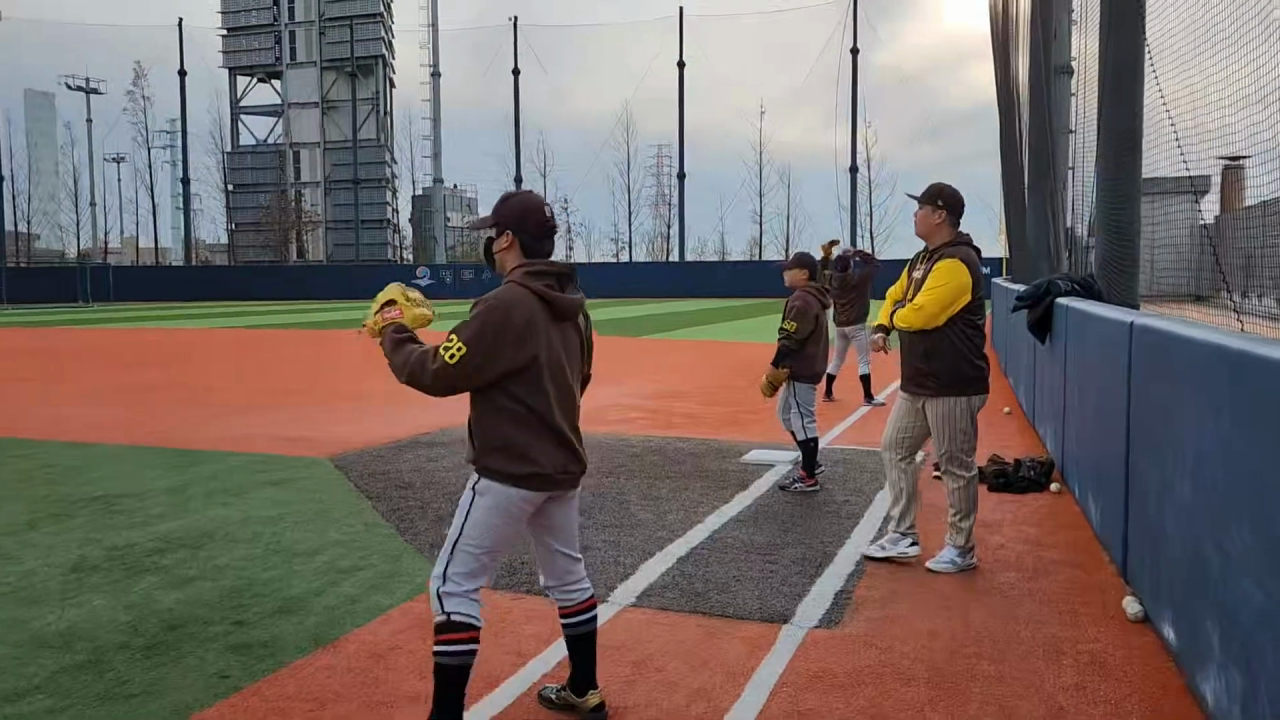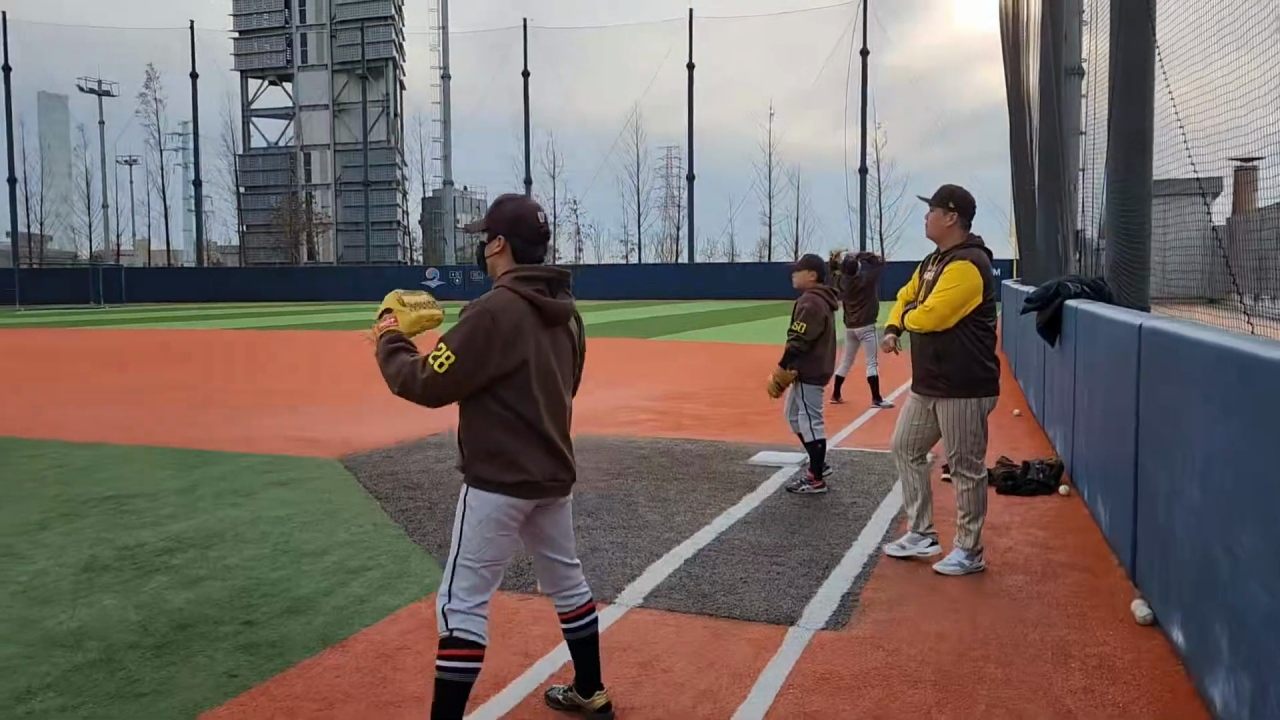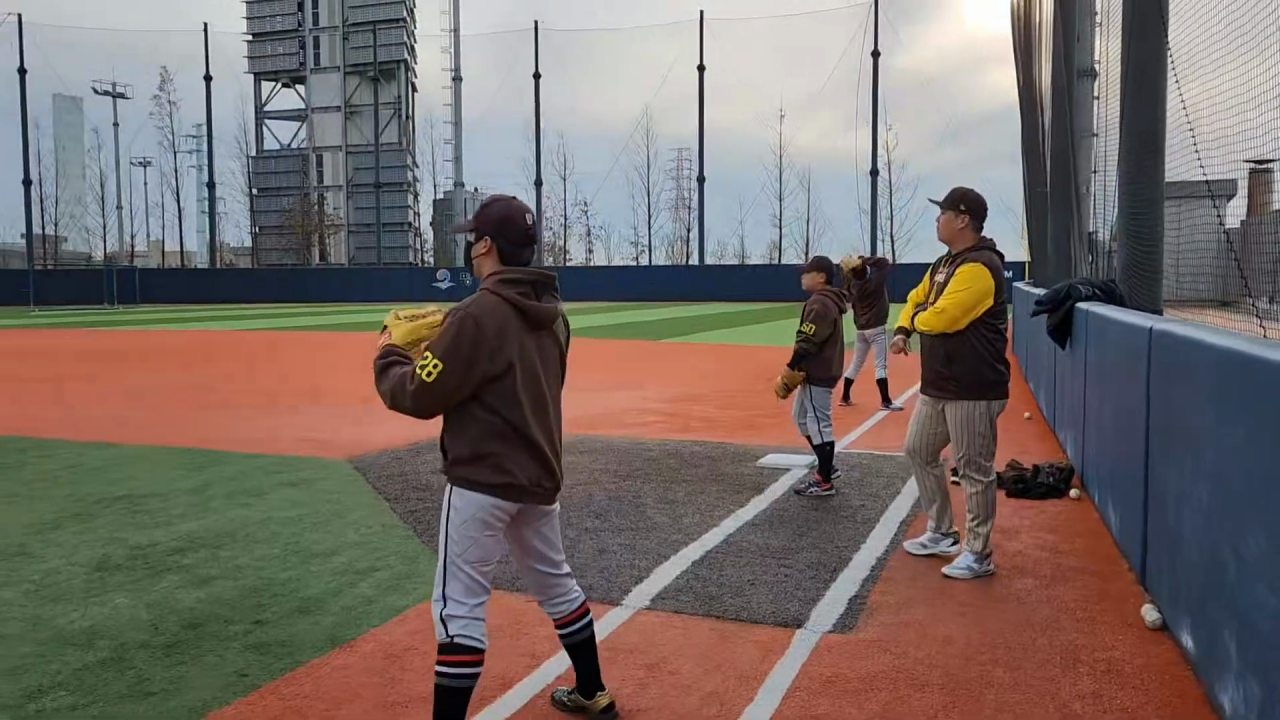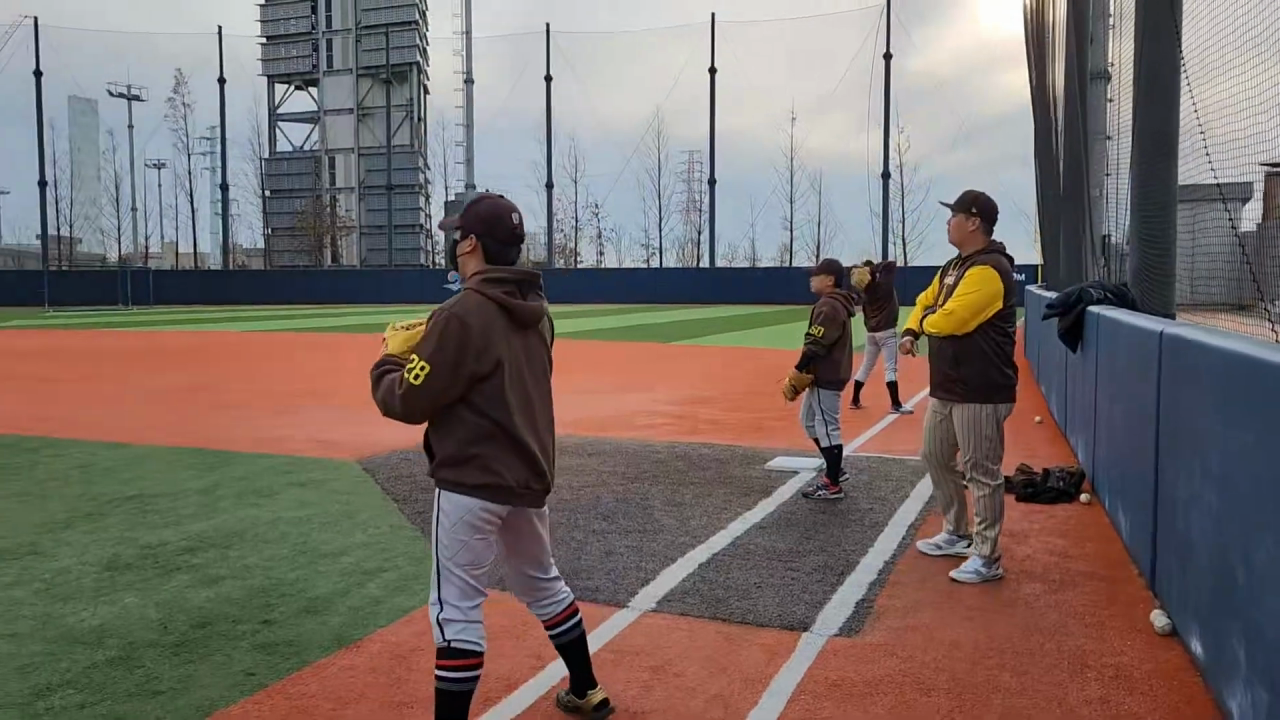
dt=0.1s
person 1, frame 1
left shoulder: (503, 306)
right shoulder: (573, 305)
left elbow: (438, 375)
left wrist: (393, 335)
left hip: (507, 472)
right hip: (561, 467)
left knee: (455, 588)
right knee: (568, 575)
person 1, frame 2
left shoulder: (493, 310)
right shoulder: (566, 311)
left elbow: (429, 385)
left wrist: (390, 343)
left hip: (497, 481)
right hip: (552, 474)
left knee: (462, 604)
right knee: (566, 581)
person 1, frame 3
left shoulder: (476, 315)
right shoulder: (552, 313)
left elbow: (417, 397)
left wrist: (390, 354)
left hip: (482, 483)
right hip: (540, 478)
left knee: (459, 608)
right knee: (555, 583)
person 1, frame 4
left shoulder: (460, 314)
right shoulder: (535, 312)
left elbow: (409, 402)
left wrist: (387, 362)
left hip: (470, 485)
right hip: (529, 479)
left knee: (455, 611)
right knee: (543, 585)
person 2, frame 1
left shoulder: (957, 263)
right shoulder: (922, 260)
left elbow: (920, 315)
right elbow: (895, 296)
left wrist: (895, 315)
right wrist: (882, 328)
left hip: (953, 386)
right hip: (917, 383)
left knee: (956, 466)
right knee: (896, 448)
left ankle: (961, 548)
right ankle: (902, 535)
person 2, frame 2
left shoulder: (968, 265)
right shoulder: (933, 262)
left elbow: (931, 316)
right elbow: (906, 297)
left wrist: (907, 316)
right wrist: (892, 329)
left hip: (964, 387)
right hip: (927, 384)
left knee: (966, 468)
right knee: (905, 448)
left ankle: (970, 550)
right ankle: (921, 534)
person 2, frame 3
left shoulder: (980, 267)
right shoulder: (944, 264)
left elbow: (940, 318)
right elbow: (916, 300)
left wrist: (916, 319)
right wrist: (903, 330)
left hip: (973, 389)
right hip: (937, 386)
left knee: (974, 470)
right knee: (918, 453)
left ankle: (978, 554)
right ankle: (941, 533)
person 2, frame 4
left shoulder: (989, 270)
right shoulder: (954, 266)
left elbow: (949, 320)
right elbow: (925, 302)
left wrist: (925, 321)
right wrist: (911, 332)
left hip: (980, 392)
right hip: (946, 389)
left knee: (981, 474)
right knee: (935, 458)
left ankle: (987, 558)
right ankle: (957, 534)
person 3, frame 1
left shoulder: (801, 300)
right shoulder: (814, 298)
left elbow: (790, 338)
left wrist: (774, 366)
right wrist: (782, 366)
left hip: (801, 370)
right hip: (803, 367)
left knee: (803, 420)
right knee: (787, 414)
left ankle: (808, 477)
right ankle: (810, 463)
person 3, frame 2
left shoulder: (810, 301)
right shoulder: (821, 300)
left elbow: (799, 340)
left wrist: (782, 366)
right wrist: (790, 367)
left hip: (808, 371)
right hip: (810, 369)
left knee: (811, 421)
right knee: (794, 416)
left ankle: (816, 479)
right ankle: (818, 464)
person 3, frame 3
left shoulder: (819, 303)
right shoulder: (829, 302)
left elbow: (808, 342)
left wrist: (790, 367)
right wrist: (798, 368)
left hip: (817, 374)
right hip: (816, 371)
left knee: (819, 424)
right knee: (803, 418)
left ankle: (824, 482)
right ankle: (826, 467)
person 3, frame 4
left shoulder: (827, 306)
right shoulder: (837, 304)
left elbow: (817, 344)
left wrist: (798, 369)
right wrist: (806, 371)
left hip: (825, 377)
right hip: (824, 374)
left knee: (827, 427)
right knee: (810, 421)
left ankle: (832, 485)
right ankle: (834, 470)
